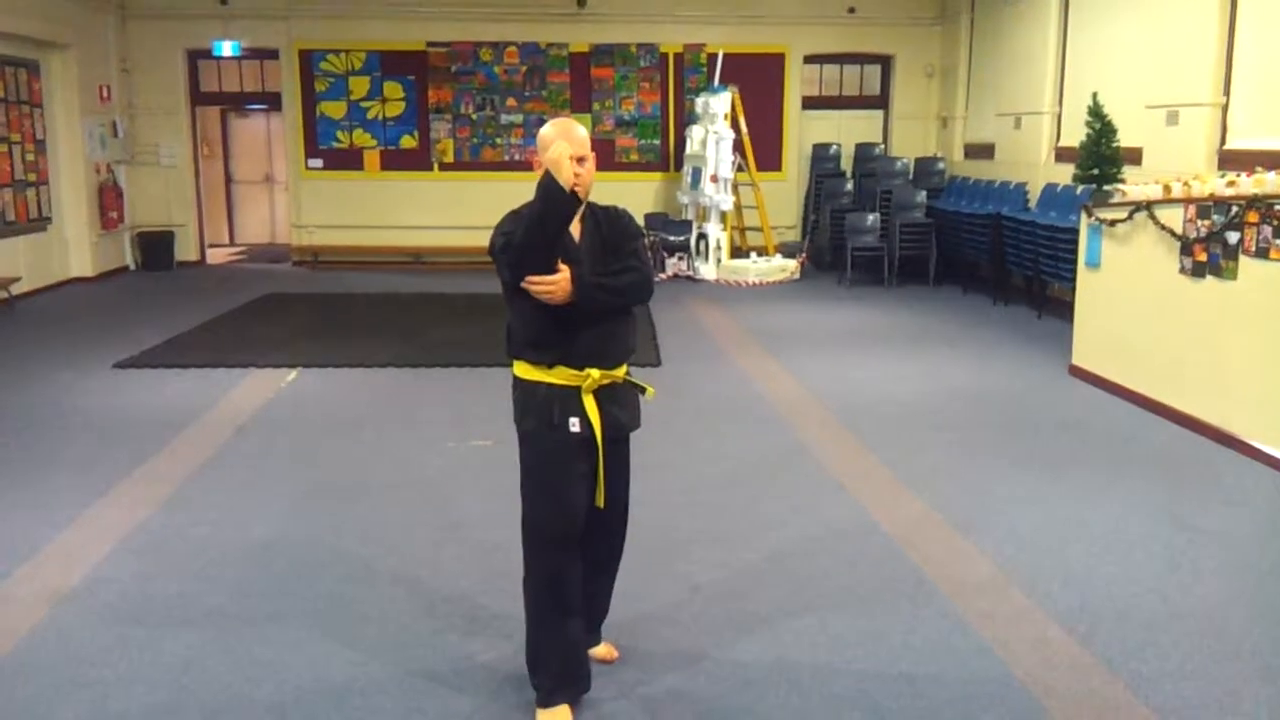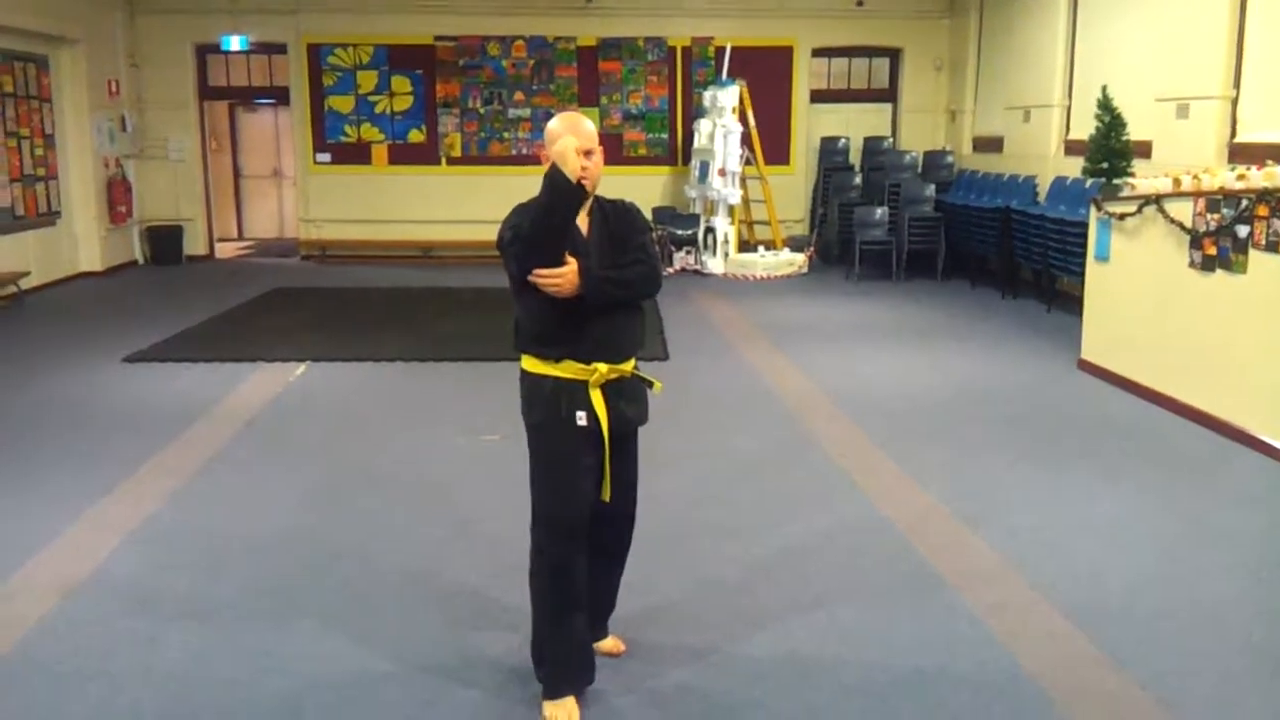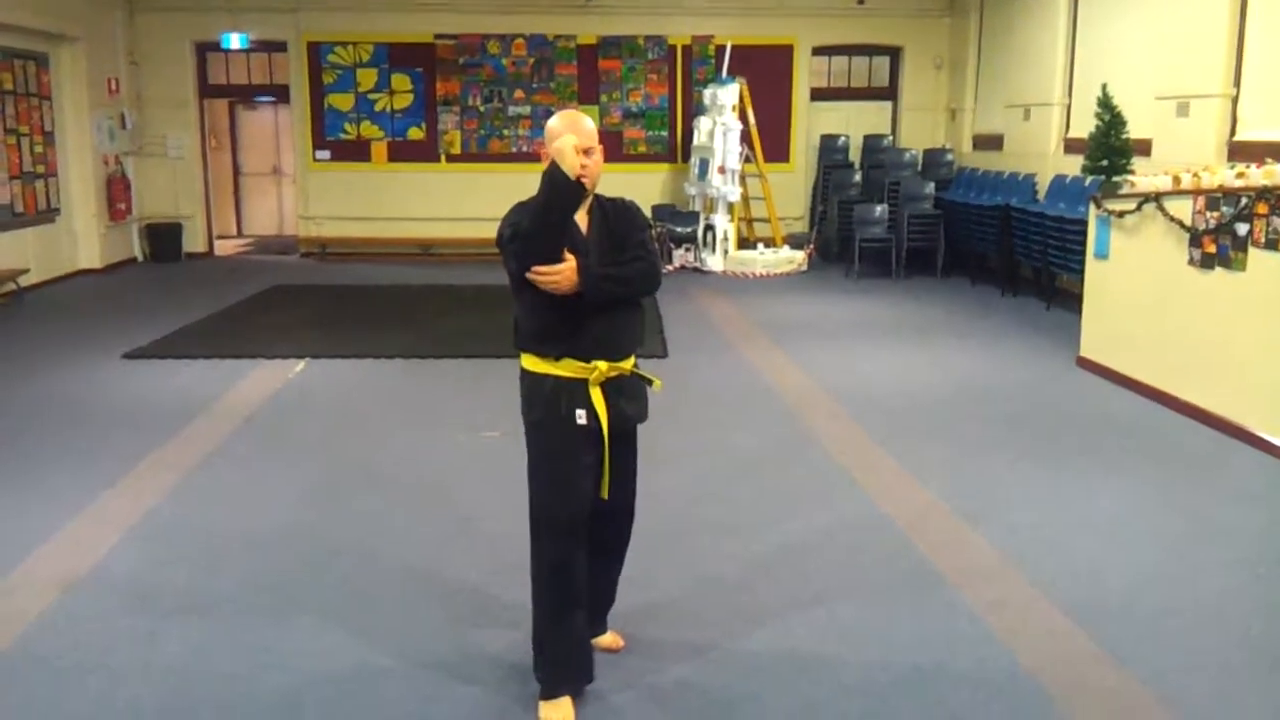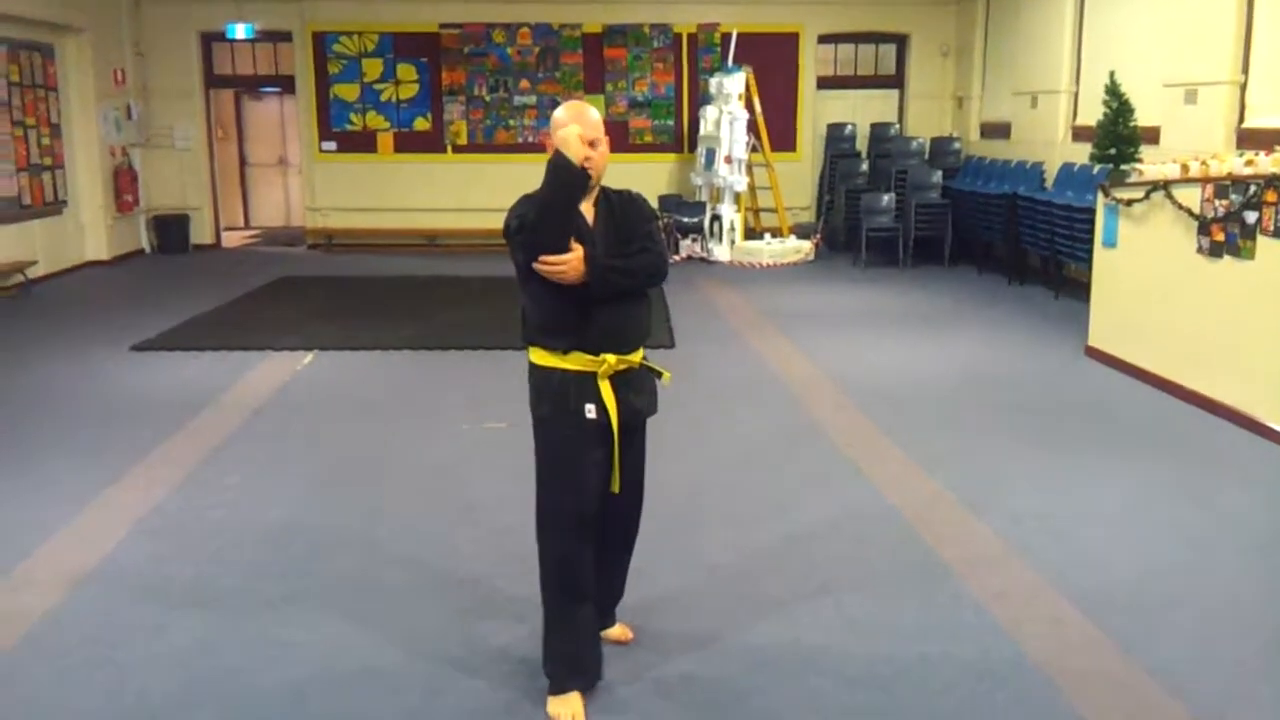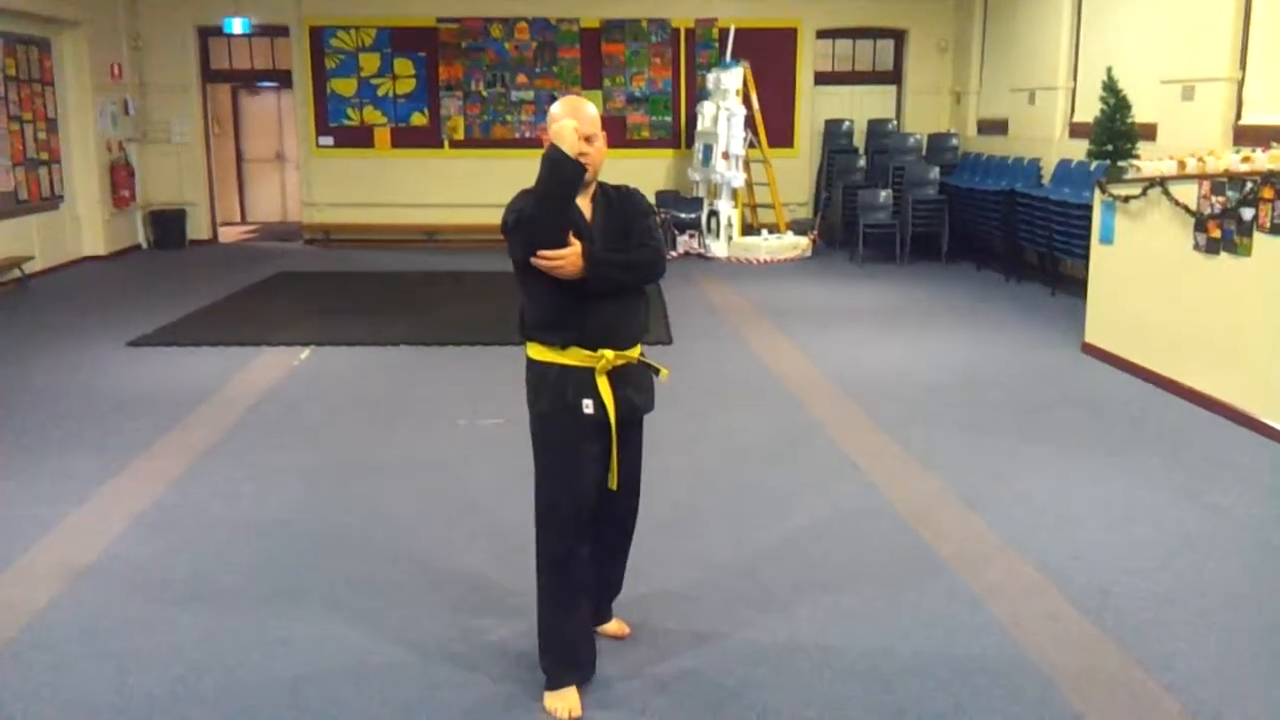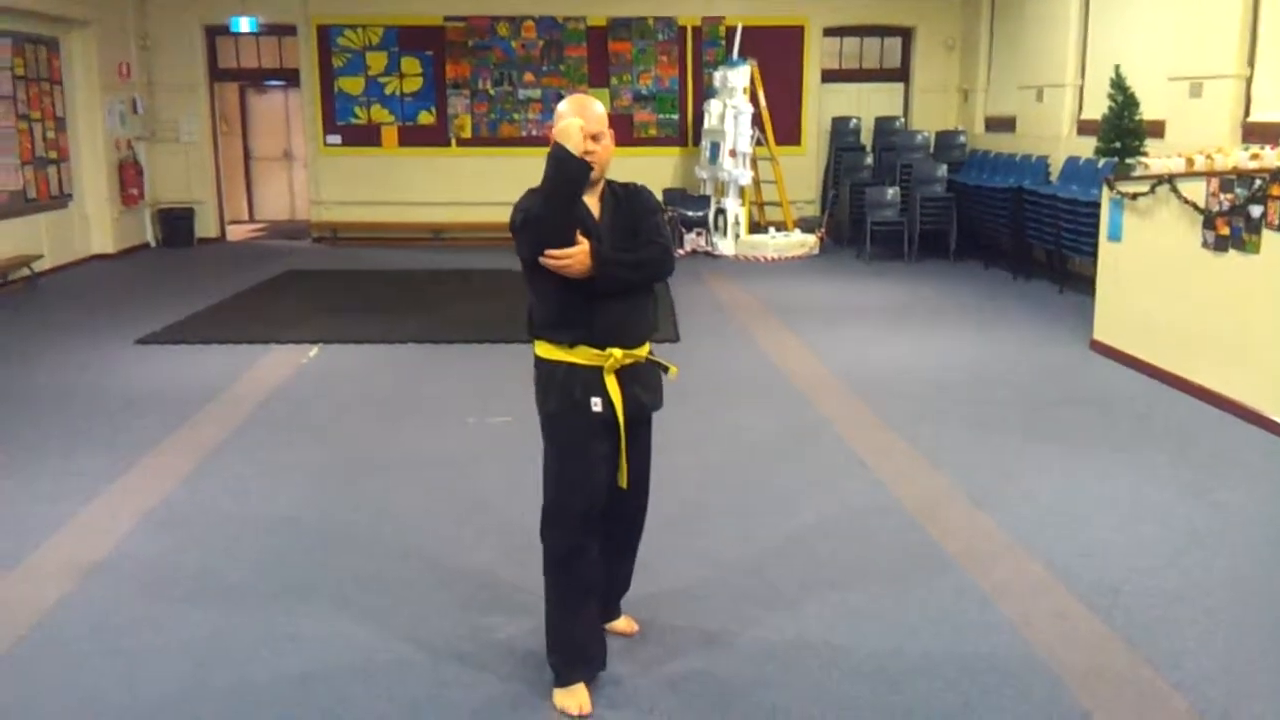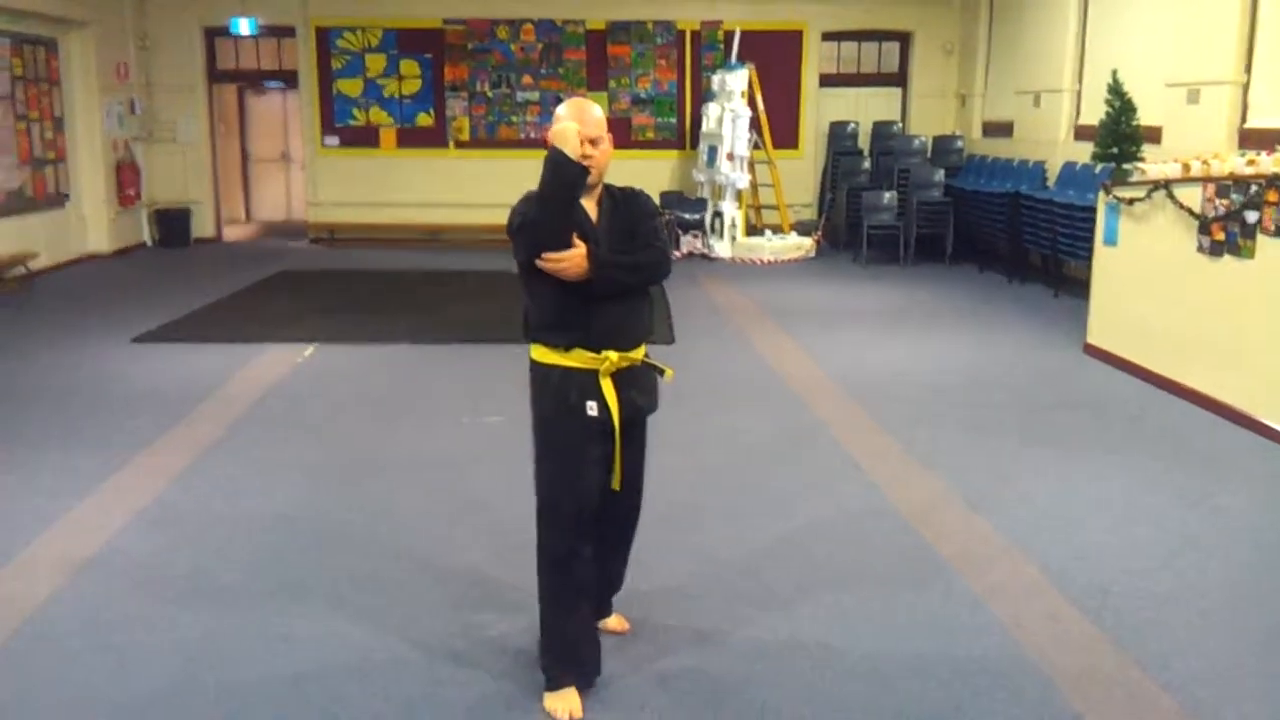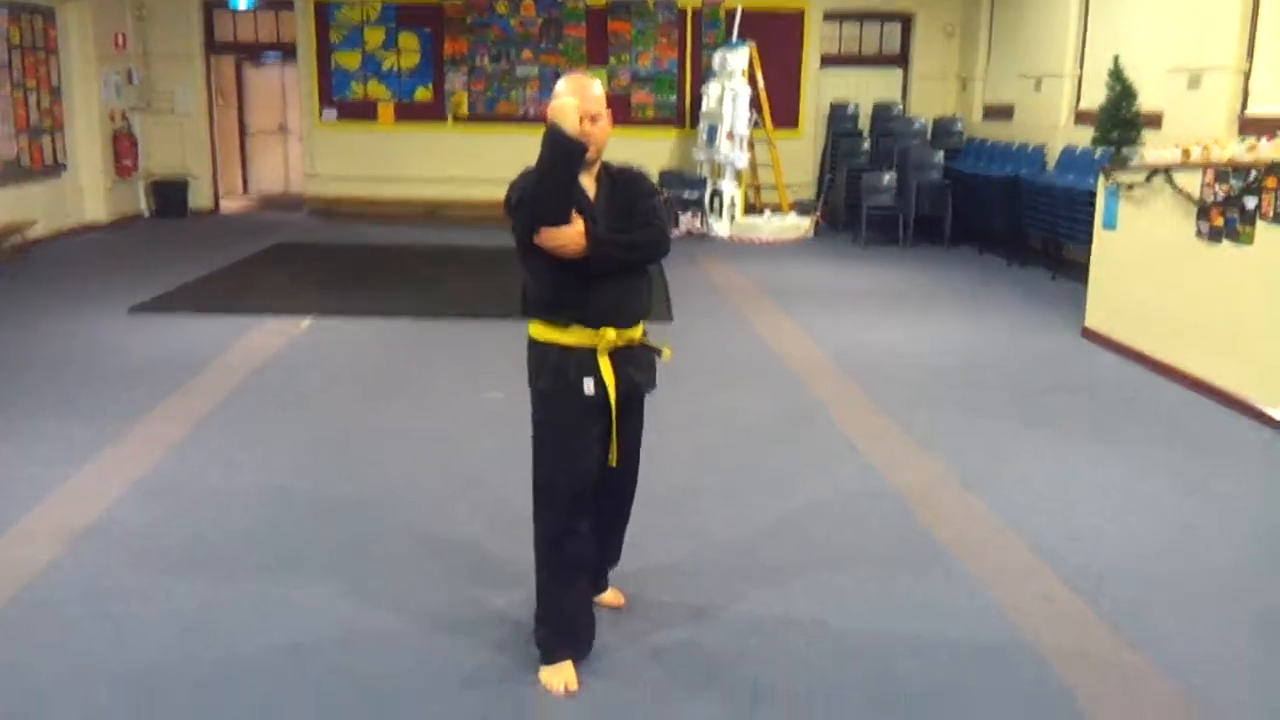
dt=0.1s
person 1, frame 1
left shoulder: (617, 224)
right shoulder: (519, 227)
left elbow: (640, 283)
right elbow: (528, 262)
left wrist: (578, 289)
right wrist: (554, 187)
left hip: (609, 395)
right hip: (547, 400)
left knee: (604, 524)
right knee: (552, 533)
left ankle: (584, 630)
person 1, frame 2
left shoulder: (625, 218)
right shoulder: (526, 220)
left elbow: (648, 276)
right elbow: (536, 257)
left wrist: (585, 282)
right wrist: (561, 180)
left hip: (617, 389)
right hip: (554, 393)
left knee: (612, 518)
right knee: (559, 527)
left ankle: (590, 623)
person 1, frame 3
left shoulder: (625, 216)
right shoulder: (526, 219)
left elbow: (648, 274)
right elbow: (536, 254)
left wrist: (584, 279)
right wrist: (560, 178)
left hip: (616, 387)
right hip: (554, 391)
left knee: (611, 516)
right knee: (558, 525)
left ankle: (590, 619)
person 1, frame 4
left shoulder: (631, 208)
right shoulder: (531, 211)
left elbow: (654, 264)
right elbow: (543, 245)
left wrist: (591, 269)
right wrist: (564, 165)
left hip: (626, 380)
right hip: (563, 385)
left knee: (619, 508)
right knee: (566, 520)
left ankle: (599, 611)
person 1, frame 5
left shoulder: (629, 203)
right shoulder: (529, 207)
left elbow: (652, 260)
right elbow: (541, 239)
left wrist: (590, 263)
right wrist: (560, 158)
left hip: (623, 375)
right hip: (560, 380)
left knee: (616, 504)
right knee: (563, 515)
left ankle: (595, 606)
right ankle: (563, 667)
person 1, frame 6
left shoulder: (636, 201)
right shoulder: (537, 205)
left elbow: (660, 258)
right elbow: (549, 238)
left wrist: (597, 263)
right wrist: (564, 156)
left hip: (632, 373)
right hip: (568, 378)
left knee: (624, 502)
right knee: (570, 513)
left ankle: (604, 603)
right ankle: (572, 665)
person 1, frame 7
left shoulder: (634, 205)
right shoulder: (535, 209)
left elbow: (656, 262)
right elbow: (546, 240)
left wrist: (594, 265)
right wrist: (561, 160)
left hip: (626, 377)
right hip: (564, 382)
left knee: (618, 504)
right knee: (565, 516)
left ankle: (595, 602)
right ankle: (565, 667)
person 1, frame 8
left shoulder: (633, 185)
right shoulder: (534, 185)
left elbow: (655, 240)
right elbow: (544, 218)
left wrist: (592, 243)
right wrist: (560, 138)
left hip: (624, 354)
right hip: (562, 358)
left knee: (614, 478)
right knee: (563, 491)
left ankle: (592, 576)
right ankle: (560, 640)
